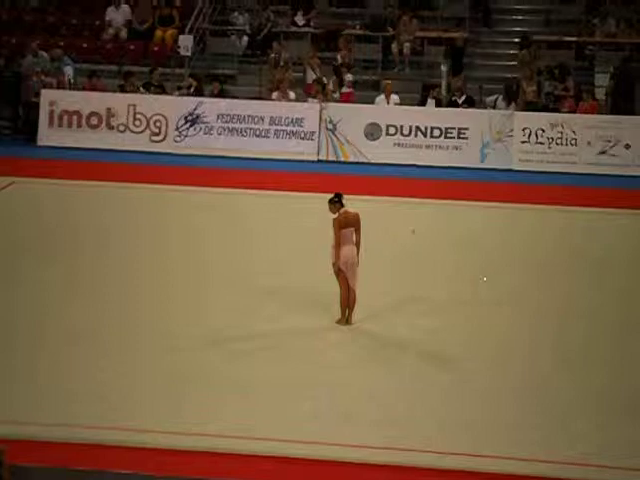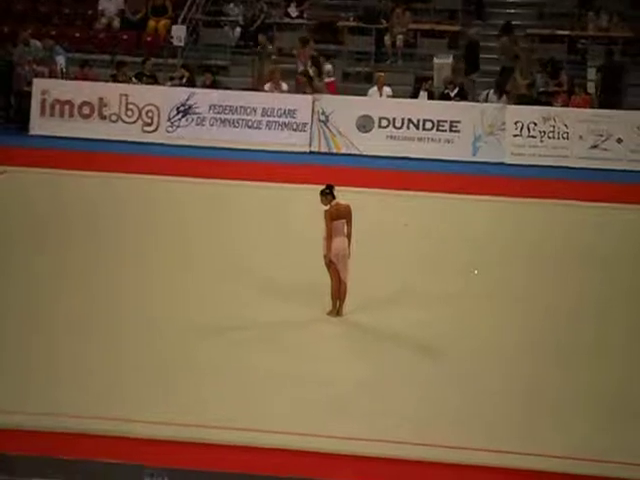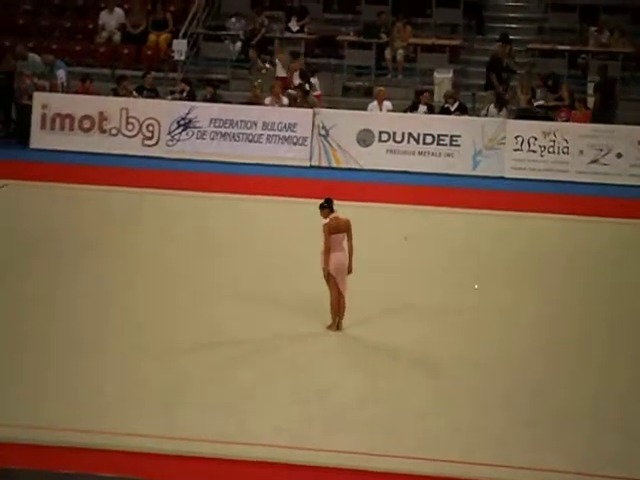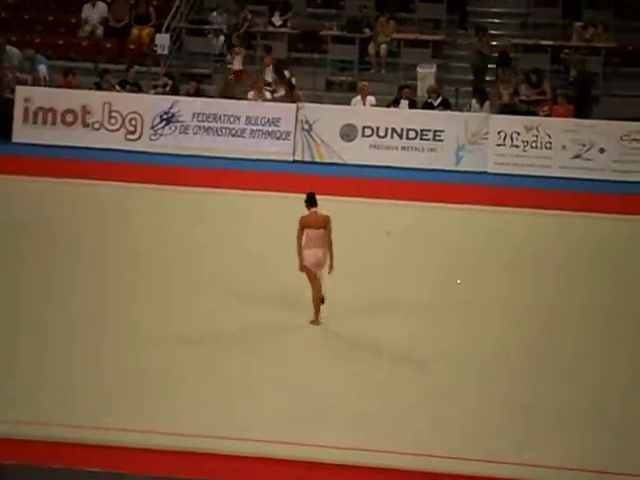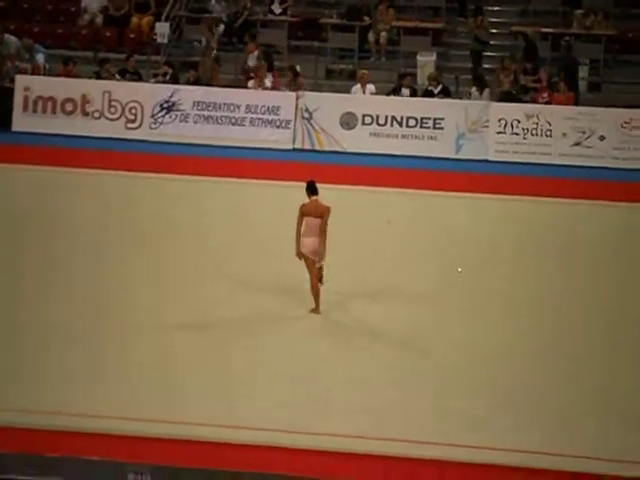
dt=0.4s
person 1, frame 1
left shoulder: (337, 220)
right shoulder: (356, 216)
left elbow: (337, 242)
right elbow: (358, 238)
left wrist: (336, 262)
right wrist: (357, 255)
left hip: (341, 253)
right hip: (352, 251)
left knee: (343, 287)
right knee: (352, 286)
left ankle: (343, 318)
right ankle: (350, 317)
person 1, frame 2
left shoulder: (329, 212)
right shoulder: (347, 208)
left elbow: (329, 234)
right elbow: (349, 230)
left wrist: (327, 254)
right wrist: (348, 247)
left hip: (333, 245)
right hip: (343, 244)
left knee: (334, 279)
right knee: (343, 278)
left ankle: (334, 310)
right ankle: (341, 309)
person 1, frame 3
left shoulder: (327, 225)
right shoulder: (347, 222)
left elbow: (327, 248)
right elbow: (350, 244)
left wrist: (325, 267)
right wrist: (350, 263)
left hip: (331, 259)
right hip: (342, 257)
left knee: (334, 293)
right knee: (341, 292)
left ankle: (333, 324)
right ankle: (340, 323)
person 1, frame 4
left shoulder: (303, 220)
right shoulder: (326, 219)
left elbow: (299, 241)
right elbow: (328, 240)
left wrist: (300, 260)
right wrist: (331, 261)
left hip: (309, 254)
right hip: (322, 253)
left knee: (314, 286)
right knee: (318, 275)
left ankle: (316, 318)
right ankle: (321, 294)
person 1, frame 5
left shoulder: (303, 207)
right shoulder: (326, 208)
left elbow: (298, 228)
right elbow: (323, 230)
left wrist: (297, 247)
right wrist: (323, 250)
left hip: (306, 242)
right hip: (318, 242)
left knee: (313, 276)
right knee: (320, 261)
left ankle: (317, 307)
right ankle: (320, 278)
